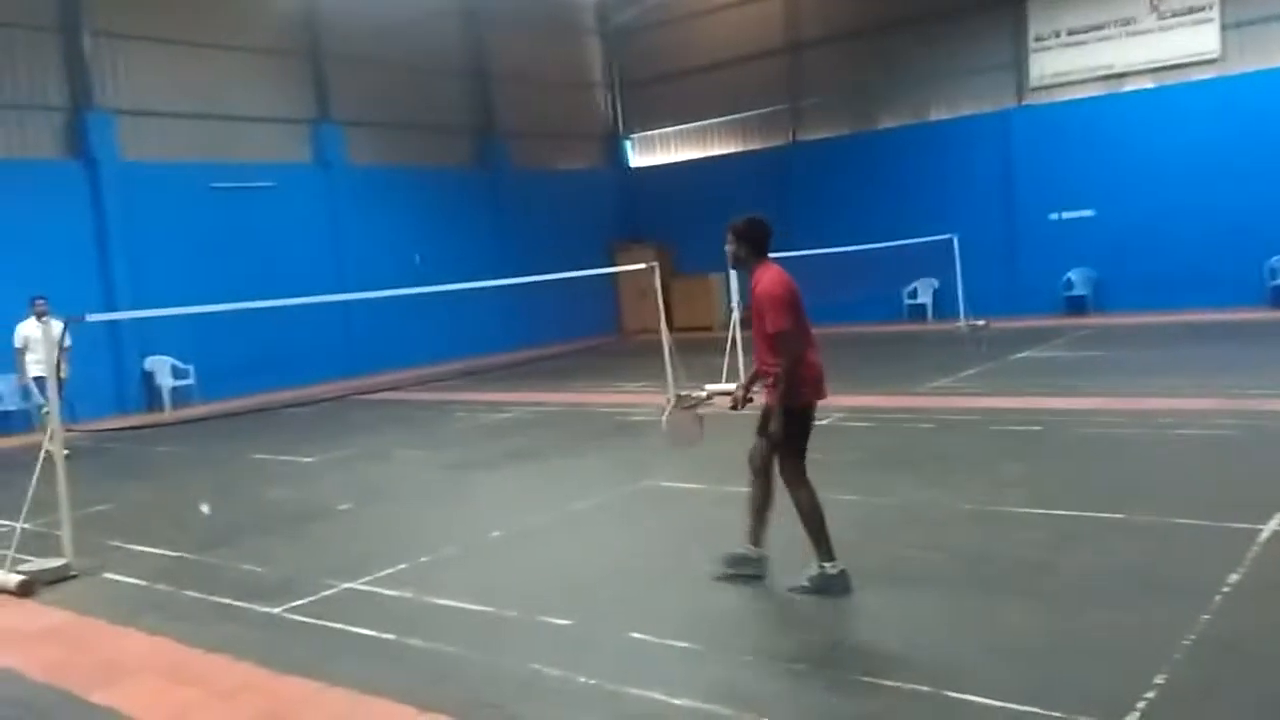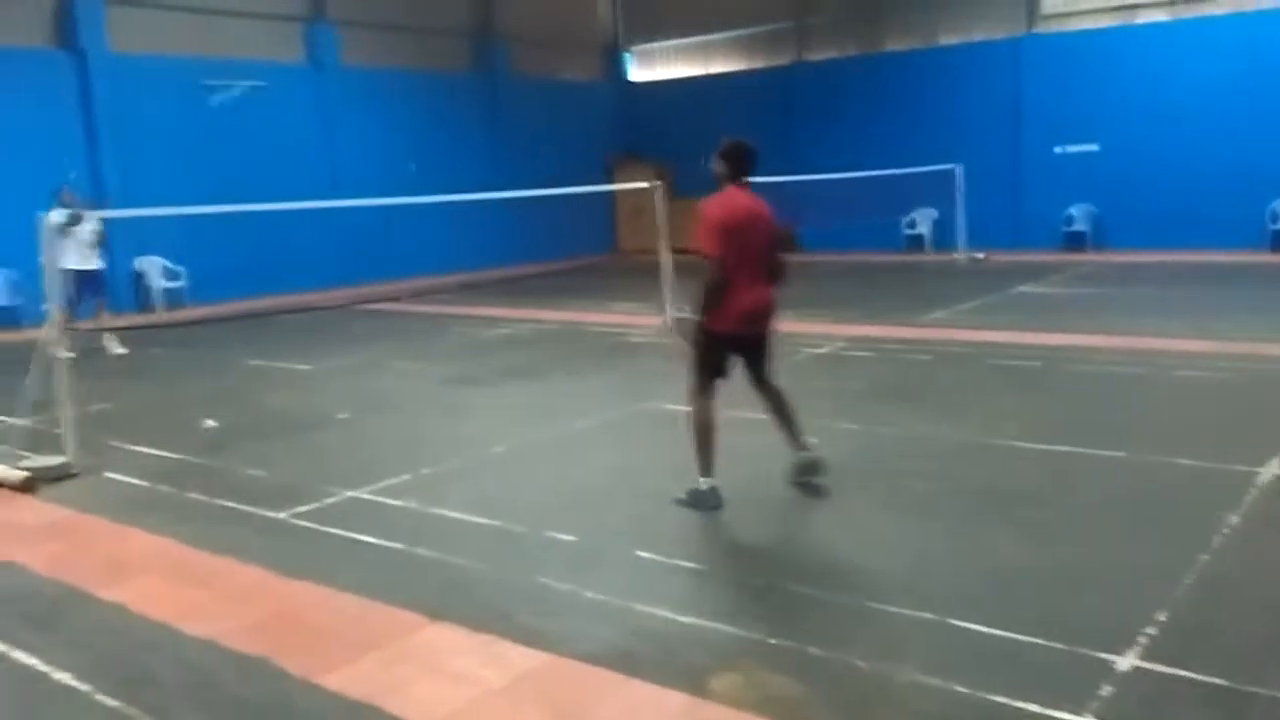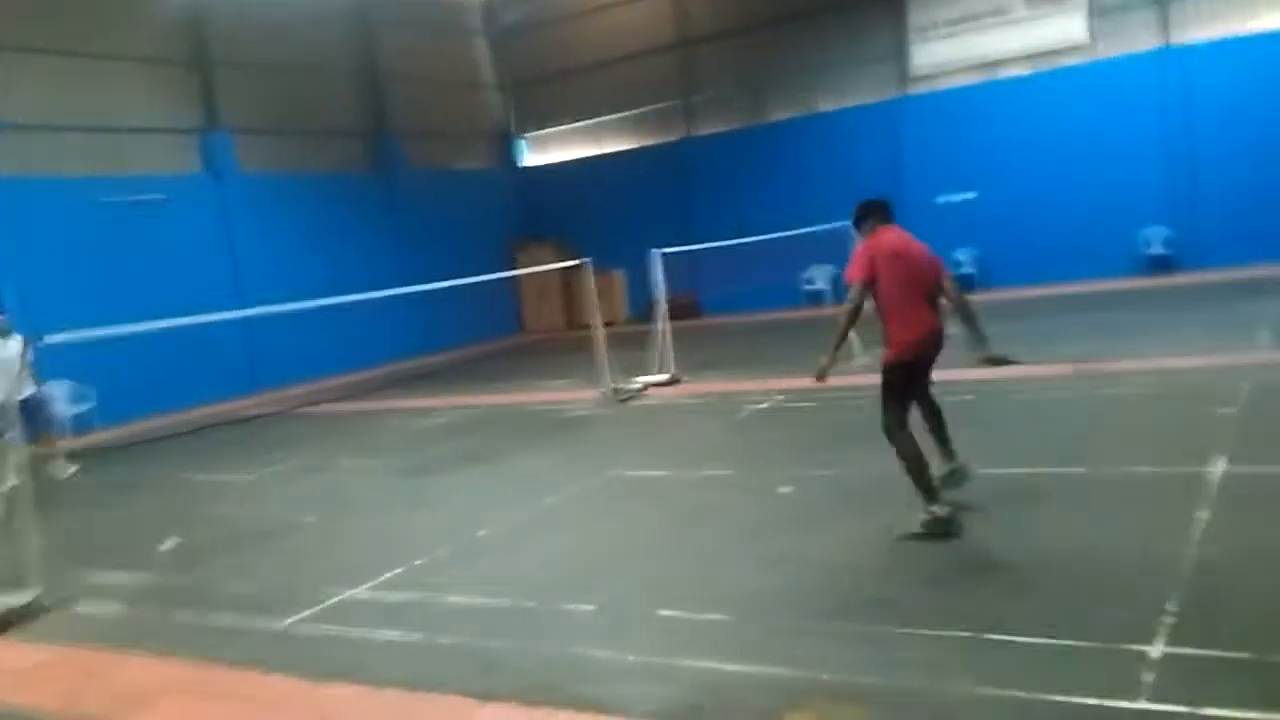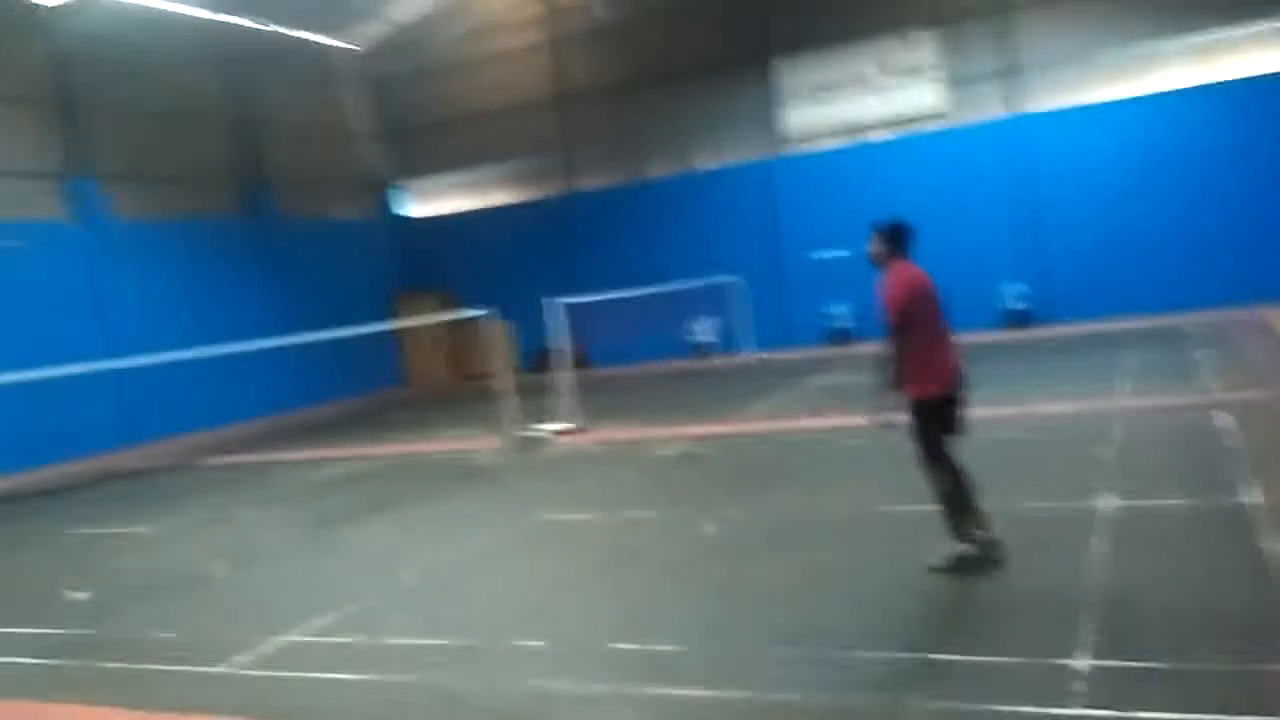
dt=1s
person 1, frame 1
left shoulder: (769, 286)
right shoulder: (765, 279)
left elbow: (791, 354)
left wrist: (778, 410)
right wrist: (747, 384)
left hip: (792, 391)
right hip: (787, 387)
left knee: (792, 476)
right knee: (758, 461)
left ankle: (830, 570)
right ankle: (753, 553)
person 1, frame 2
left shoulder: (716, 208)
right shoulder: (764, 210)
left elbow: (716, 274)
right elbow: (776, 269)
left wrist: (701, 317)
left hip: (725, 315)
right hip: (758, 311)
left knee: (701, 392)
right knee: (762, 381)
left ankle: (706, 486)
right ankle: (804, 457)
person 1, frame 3
left shoulder: (868, 249)
right shoulder: (921, 249)
left elbow: (854, 303)
right elbow: (954, 297)
left wrist: (830, 356)
right wrist: (979, 340)
left hip: (904, 342)
right hip: (930, 337)
left knee: (894, 424)
right knee: (919, 393)
left ankle: (938, 511)
right ankle: (950, 464)
person 1, frame 4
left shoulder: (894, 284)
right shoulder: (916, 278)
left elbow: (897, 347)
left wrist: (893, 388)
left hip: (926, 384)
right hip: (945, 377)
left knee: (933, 461)
right knee: (940, 457)
left ankle: (964, 546)
right ankle: (979, 534)
